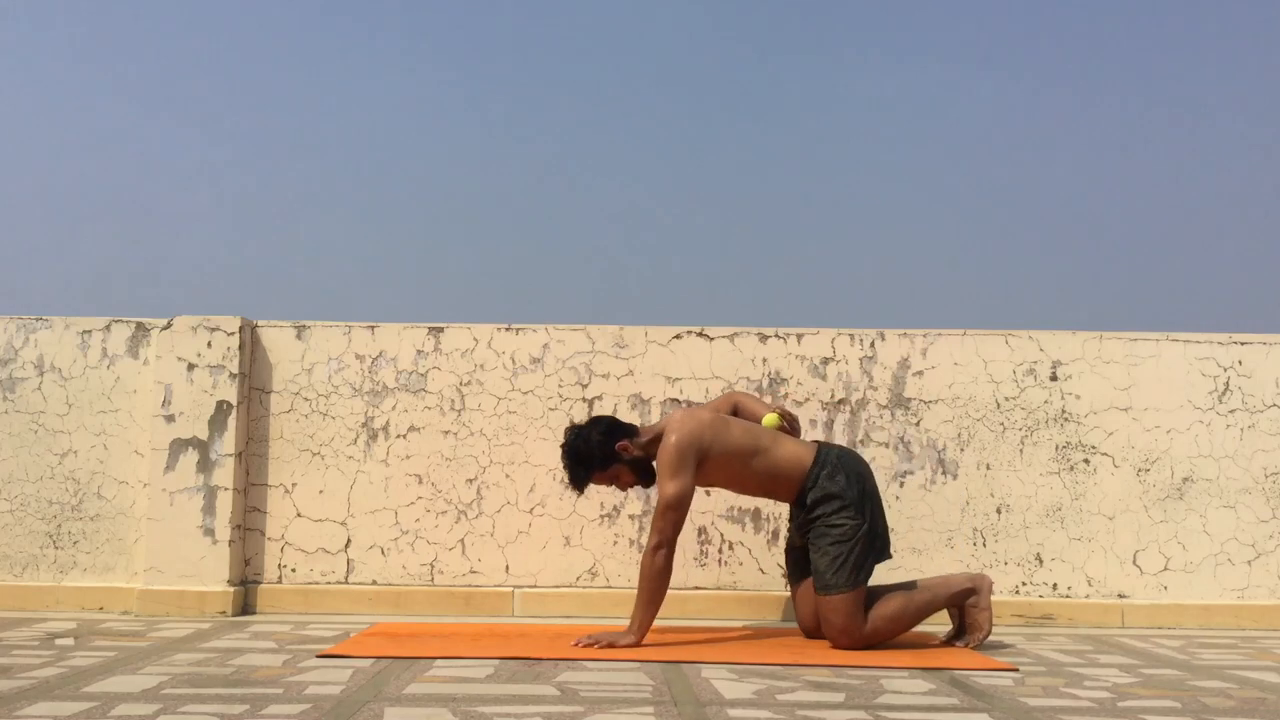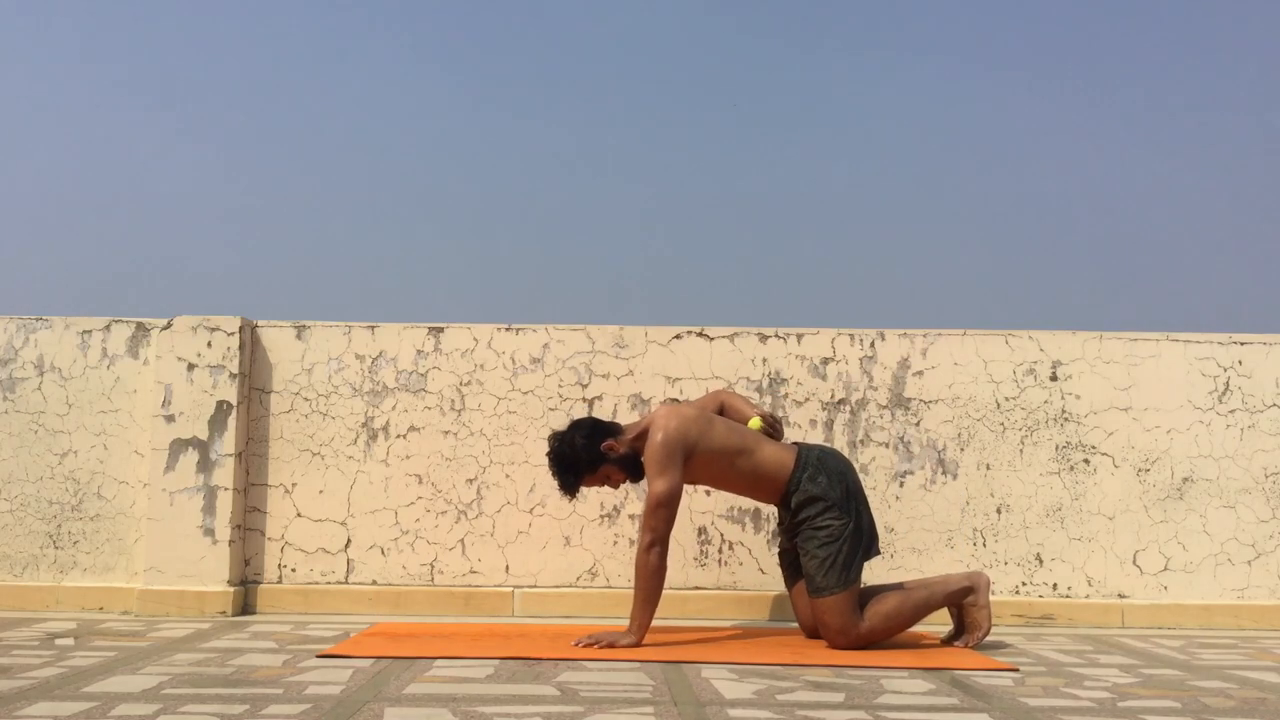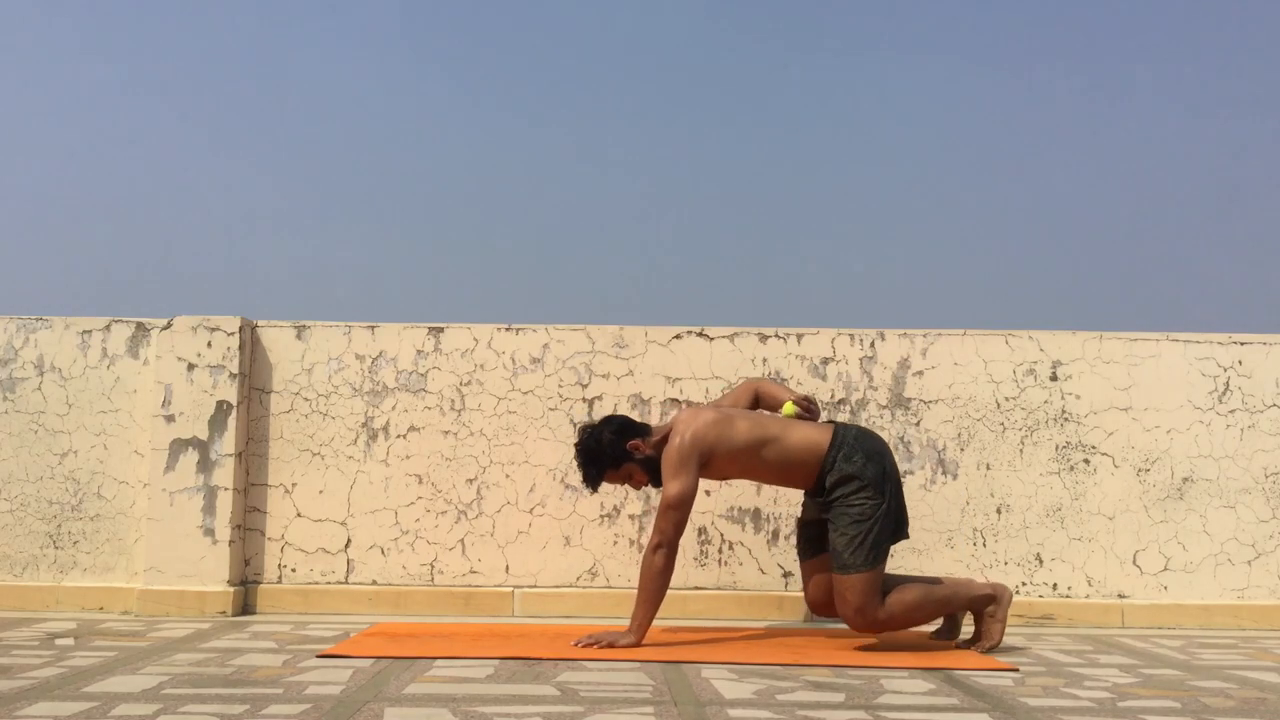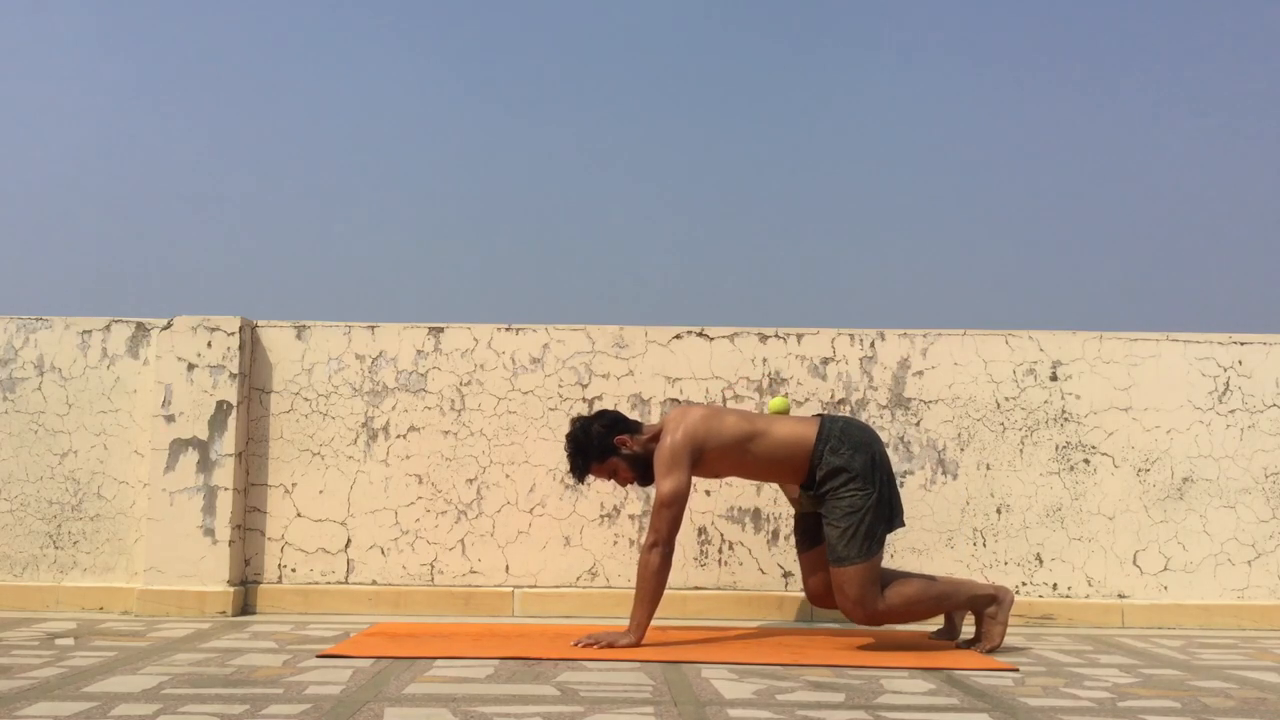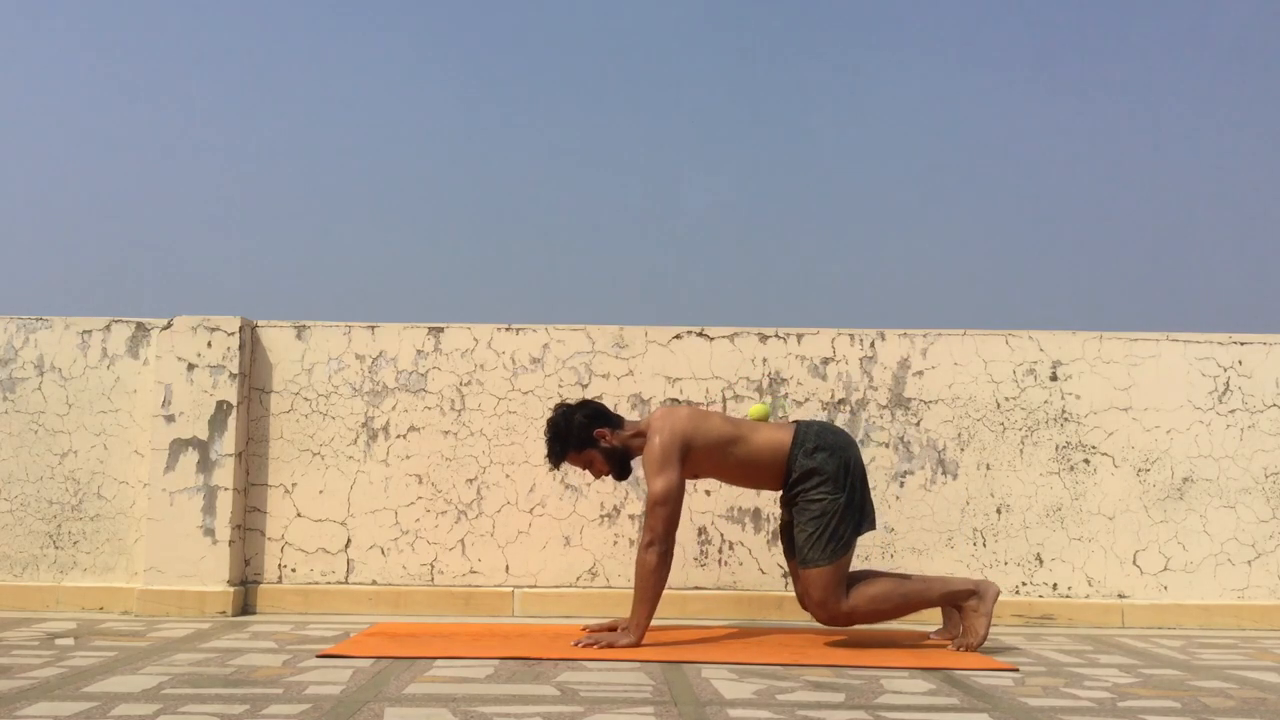
dt=1s
person 1, frame 1
left shoulder: (675, 443)
right shoulder: (679, 431)
left elbow: (660, 545)
right elbow: (735, 399)
left wrist: (635, 632)
right wrist: (773, 417)
left hip: (836, 485)
right hip: (813, 494)
left knee: (848, 634)
right knee: (813, 624)
left ankle: (965, 588)
right ankle: (951, 592)
person 1, frame 2
left shoulder: (661, 439)
right shoulder: (667, 425)
left elbow: (653, 543)
right elbow: (720, 397)
left wrist: (634, 632)
right wrist: (757, 418)
left hip: (820, 486)
right hip: (802, 495)
left knee: (846, 633)
right knee: (815, 623)
left ankle: (964, 586)
right ankle: (938, 589)
person 1, frame 3
left shoulder: (680, 444)
right shoulder: (696, 425)
left elbow: (662, 545)
right elbow: (752, 386)
left wrist: (634, 633)
right wrist: (791, 401)
left hip: (856, 466)
right hip: (830, 474)
left knee: (864, 615)
right knee: (823, 600)
left ankle: (986, 595)
right ankle: (951, 591)
person 1, frame 4
left shoulder: (672, 443)
right shoulder: (686, 433)
left elbow: (658, 545)
left wrist: (634, 633)
right wrist: (801, 500)
left hip: (846, 457)
right hip: (826, 465)
left knee: (863, 607)
right knee: (822, 592)
left ankle: (986, 596)
right ankle: (951, 596)
person 1, frame 5
left shoulder: (660, 441)
right shoulder: (663, 437)
left elbow: (653, 544)
right elbow: (662, 540)
left wrist: (634, 632)
right wrist: (636, 618)
left hip: (821, 460)
right hip: (810, 466)
left knee: (831, 608)
right knee: (814, 597)
left ankle: (967, 591)
right ankle: (944, 592)
